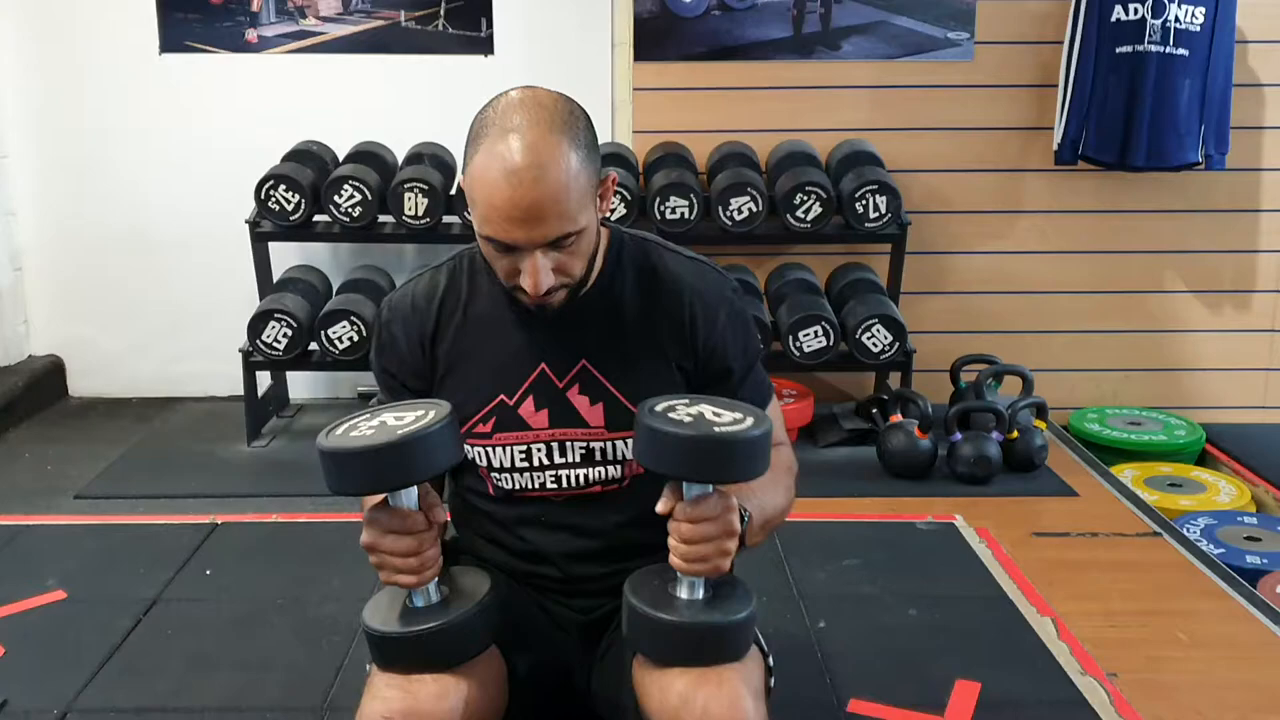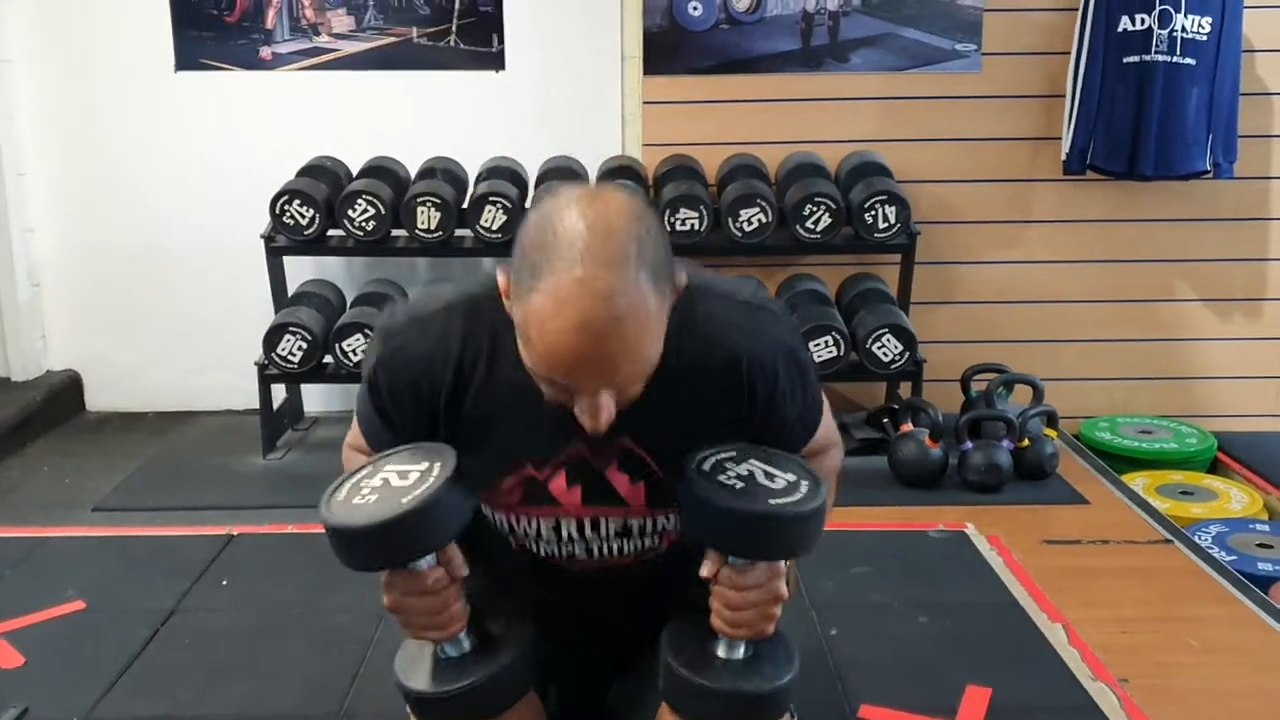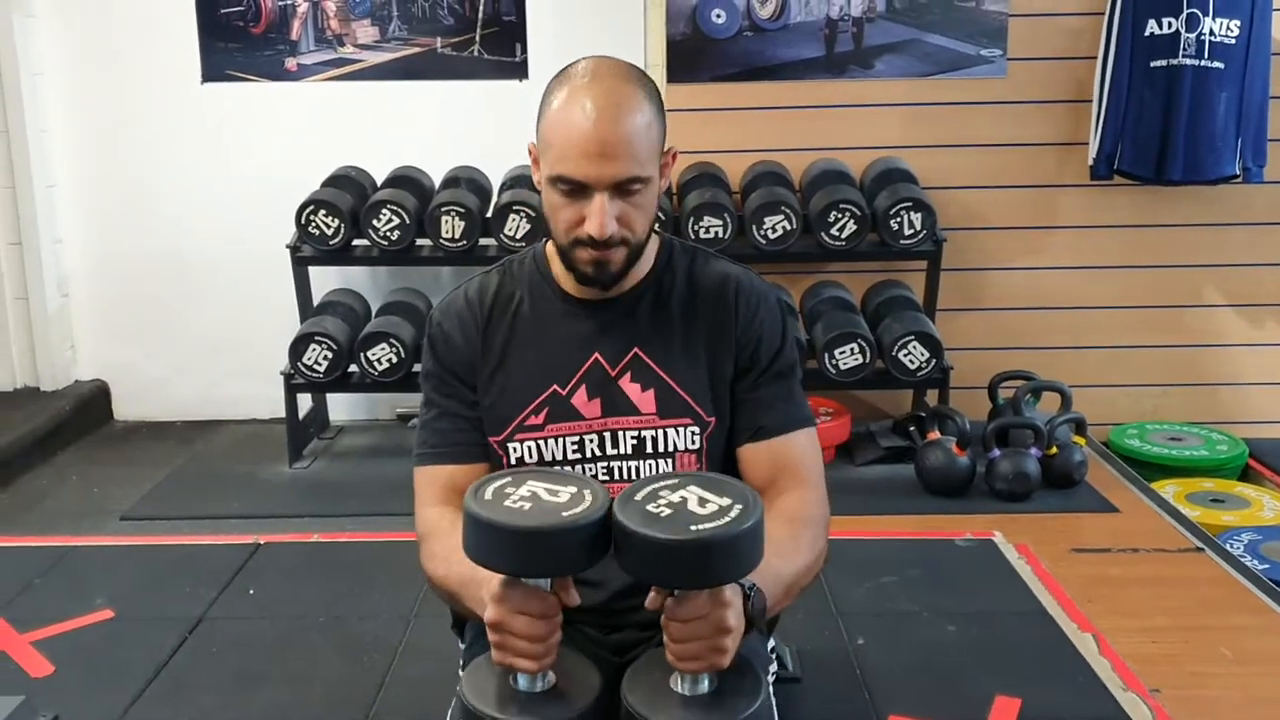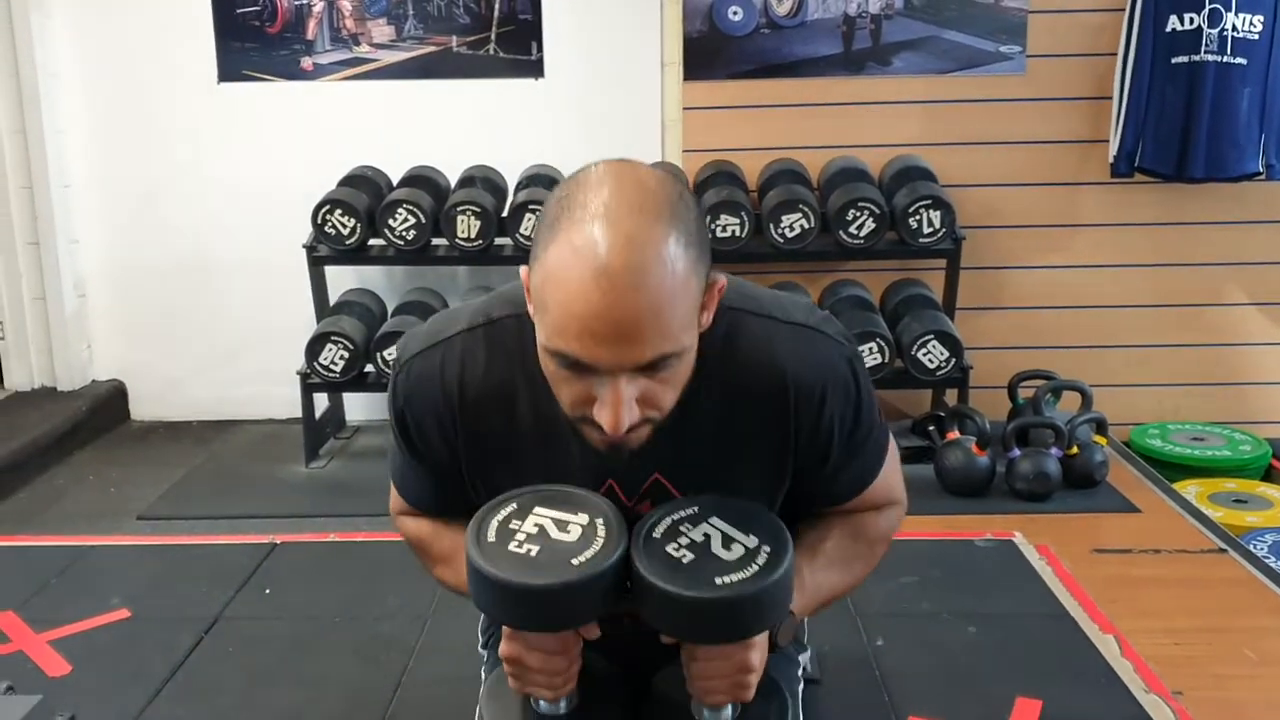
dt=1s
person 1, frame 1
left shoulder: (694, 298)
right shoulder: (418, 317)
left elbow: (769, 453)
left wrist: (738, 515)
right wrist: (393, 519)
right hip: (499, 589)
person 1, frame 2
left shoulder: (748, 345)
right shoulder: (423, 348)
left elbow: (816, 455)
right elbow: (371, 459)
left wrist: (768, 553)
left hip: (684, 615)
person 1, frame 3
left shoulder: (741, 309)
right shoulder: (470, 321)
left elbow: (797, 499)
right elbow: (443, 511)
left wrist: (742, 593)
right wrist: (490, 589)
left hip: (695, 632)
right hip: (531, 635)
person 1, frame 4
left shoulder: (804, 365)
right shoulder: (442, 373)
left elbow: (875, 506)
right elbow: (421, 513)
left hip: (728, 641)
right hip: (549, 642)
